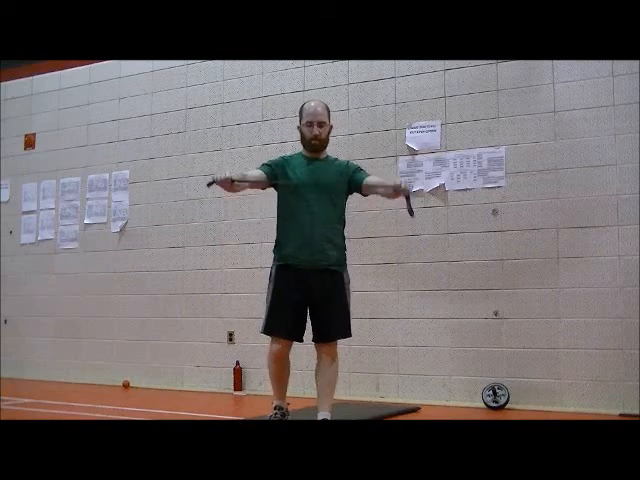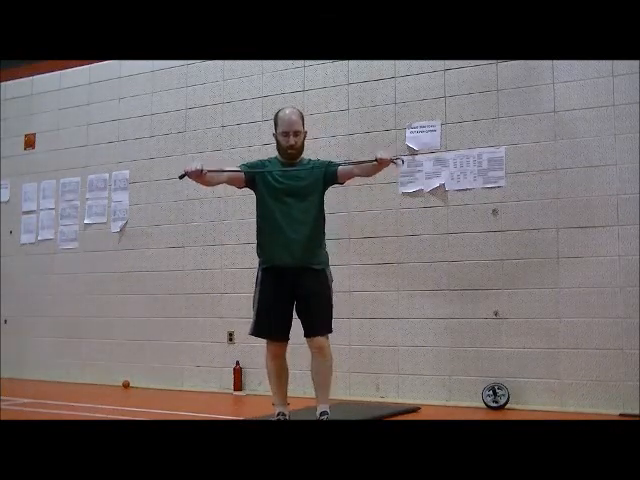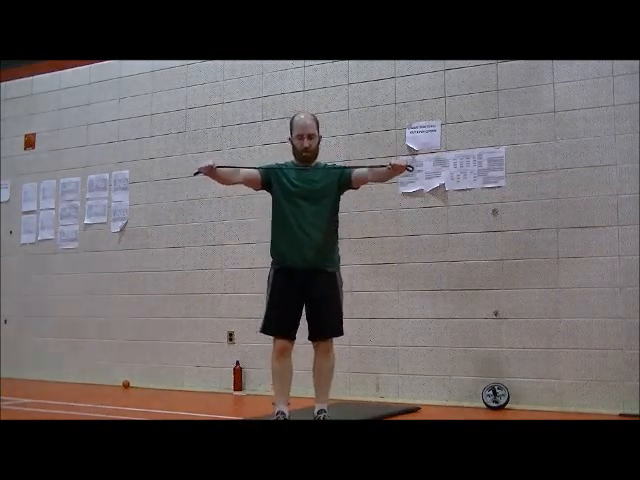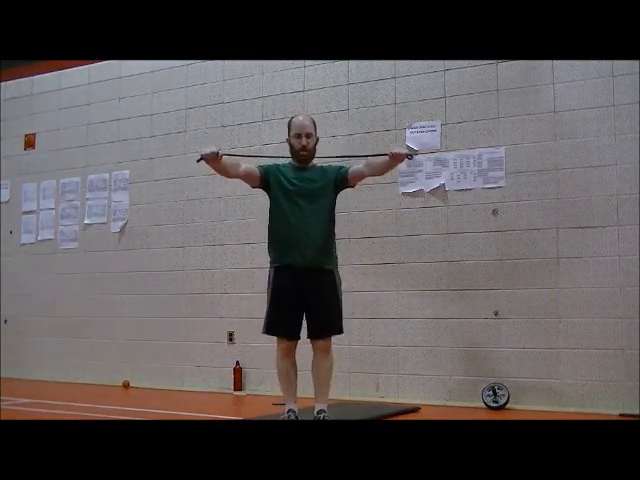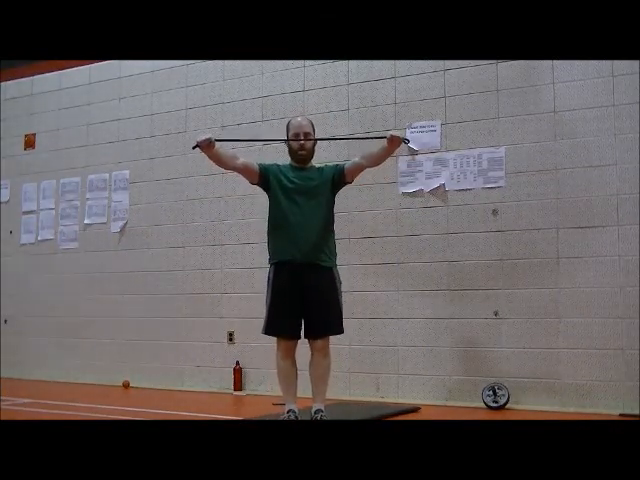
dt=0.5s
person 1, frame 1
left shoulder: (344, 170)
right shoulder: (282, 166)
left elbow: (374, 185)
right elbow: (250, 178)
left wrist: (392, 188)
right wrist: (231, 180)
left hip: (330, 270)
right hip: (288, 268)
left knee: (327, 348)
right knee: (278, 347)
left ankle: (324, 415)
right ankle: (280, 405)
person 1, frame 2
left shoulder: (320, 169)
right shoulder: (260, 169)
left elbow: (352, 170)
right elbow: (225, 175)
left wrist: (377, 163)
right wrist: (201, 174)
left hip: (313, 268)
right hip: (273, 270)
left knee: (319, 343)
right knee: (275, 346)
left ankle: (323, 410)
right ankle: (281, 411)
person 1, frame 3
left shoulder: (334, 174)
right shoulder: (276, 173)
left elbow: (367, 175)
right elbow: (241, 176)
left wrist: (391, 170)
right wrist: (214, 173)
left hip: (324, 271)
right hip: (285, 270)
left knee: (324, 345)
right knee: (281, 345)
left ankle: (321, 409)
right ankle: (281, 410)
person 1, frame 4
left shoulder: (331, 175)
right shoulder: (274, 174)
left elbow: (365, 169)
right elbow: (239, 170)
left wrist: (393, 160)
right wrist: (215, 161)
left hip: (322, 270)
right hip: (284, 270)
left knee: (322, 345)
right knee: (285, 345)
left ankle: (321, 409)
right ankle: (290, 409)
person 1, frame 5
left shoulder: (329, 175)
right shoulder: (273, 174)
left elbow: (363, 162)
right elbow: (238, 163)
left wrist: (389, 146)
right wrist: (210, 150)
left hip: (321, 269)
right hip: (283, 269)
left knee: (321, 345)
right knee: (285, 344)
left ankle: (319, 408)
right ankle: (290, 409)
